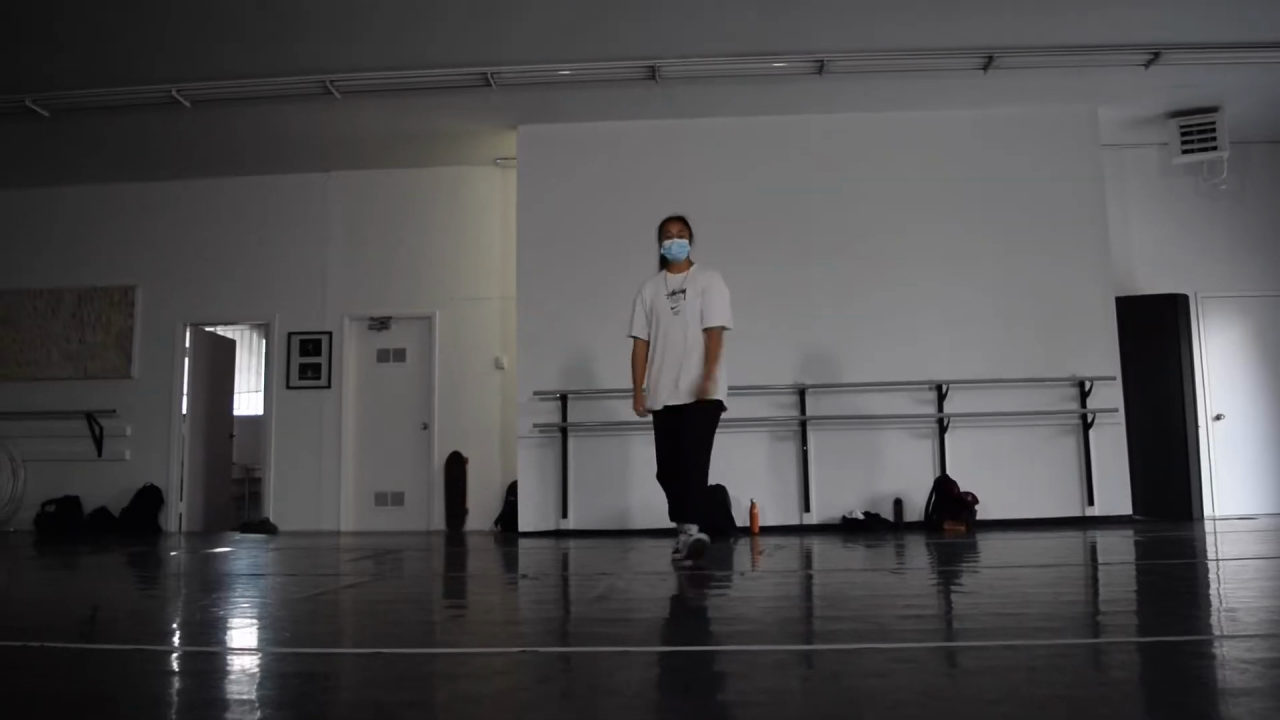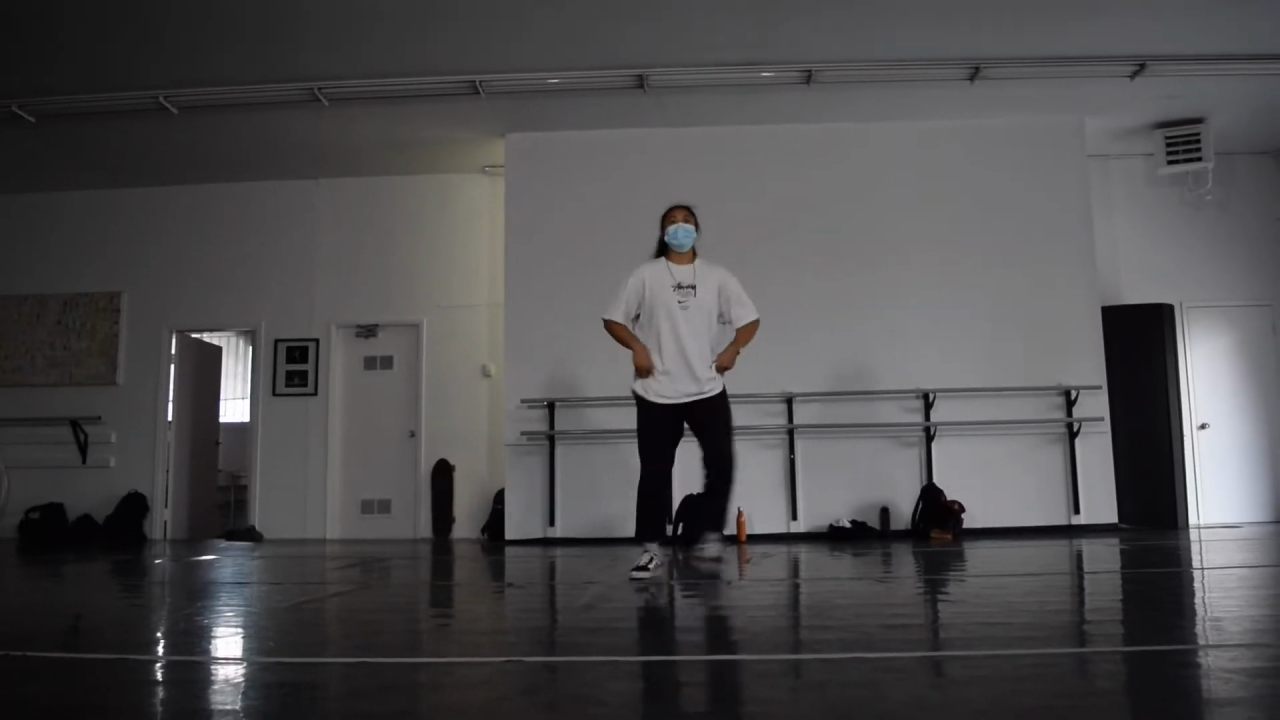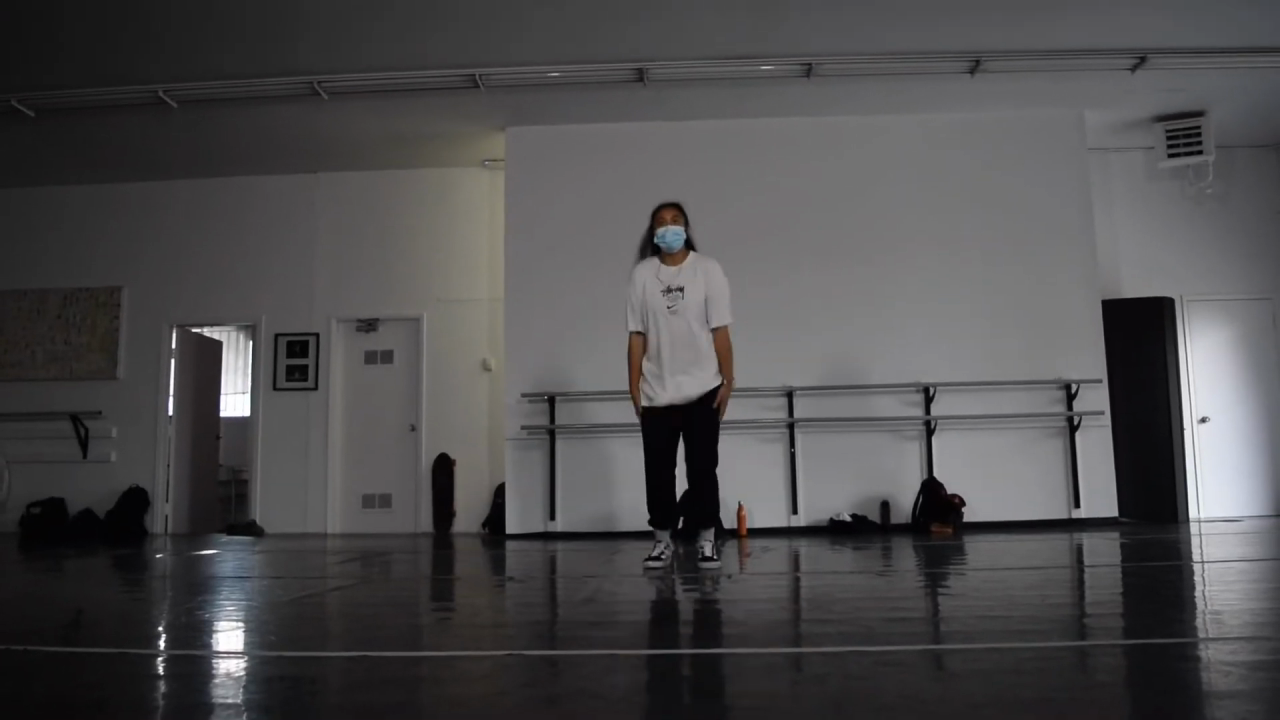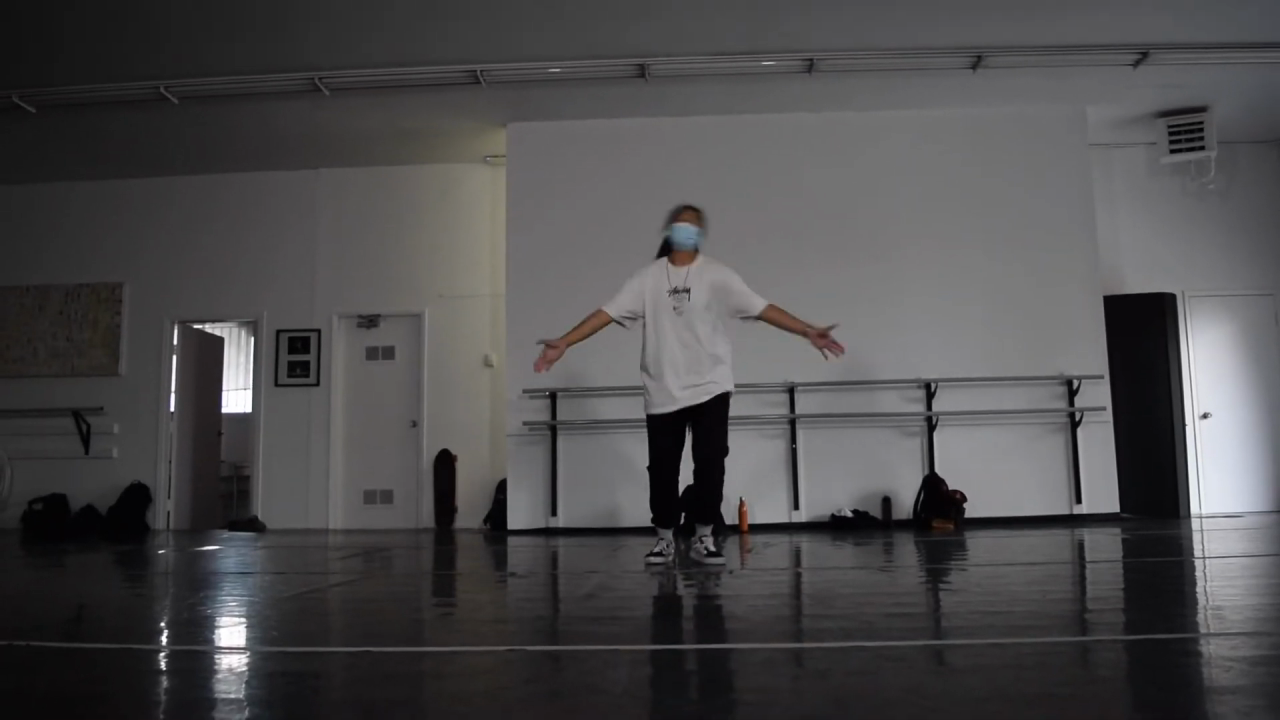
dt=1s
person 1, frame 1
left shoulder: (709, 280)
right shoulder: (650, 288)
left elbow: (715, 332)
right elbow: (641, 342)
left wrist: (708, 376)
right wrist: (638, 388)
left hip: (701, 391)
right hip: (663, 393)
left knee: (695, 457)
right knee: (669, 467)
left ankle: (694, 528)
right ankle: (684, 529)
person 1, frame 2
left shoulder: (717, 276)
right shoulder: (644, 275)
left elbow: (749, 319)
right elbow: (614, 320)
left wrist: (731, 349)
right wrist: (638, 346)
left hip: (706, 387)
right hip: (655, 388)
left knee: (721, 460)
right knee: (655, 469)
left ankle: (712, 535)
right ankle: (650, 549)
person 1, frame 3
left shoulder: (707, 269)
right shoulder: (642, 273)
left elbow: (719, 328)
right elbow: (637, 334)
left wrist: (727, 381)
right wrist: (635, 385)
left hip: (703, 387)
right hip: (657, 391)
left knee: (702, 465)
right knee: (657, 467)
left ankle: (707, 541)
right ankle: (663, 541)
person 1, frame 4
left shoulder: (717, 275)
right shoulder: (648, 277)
left elbow: (763, 309)
right elbow: (608, 312)
left wrist: (809, 331)
right wrist: (564, 342)
left hip: (710, 386)
right hip: (664, 390)
left knee: (710, 462)
right knee: (662, 466)
left ankle: (704, 538)
right ankle: (665, 537)
